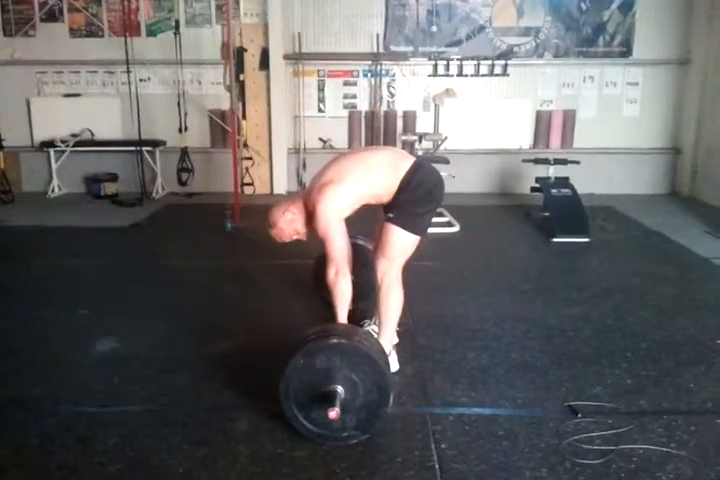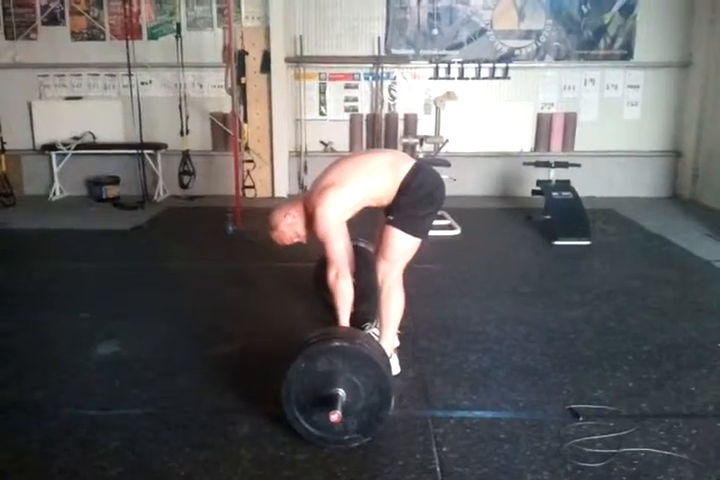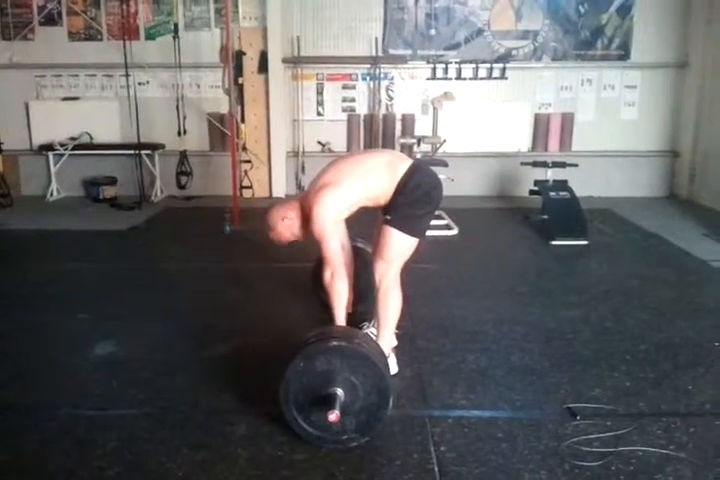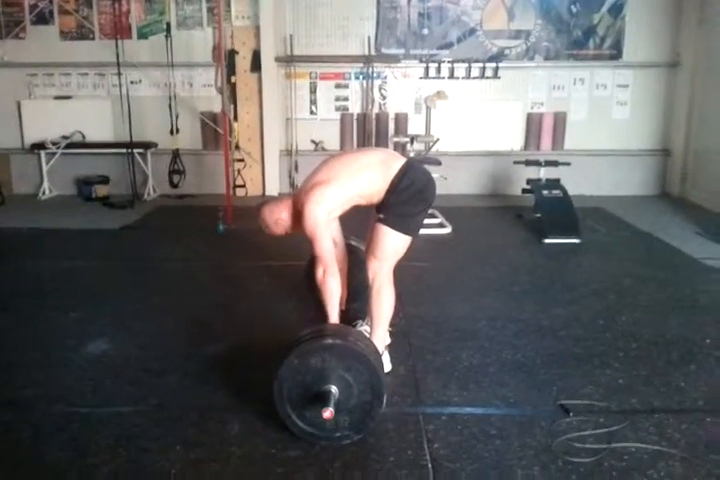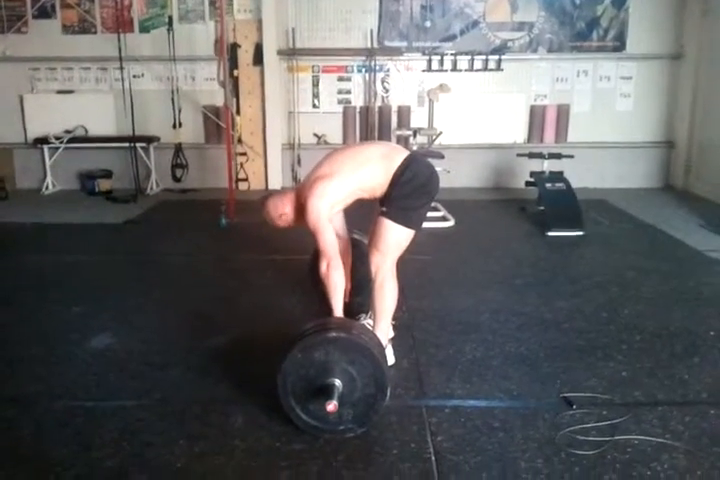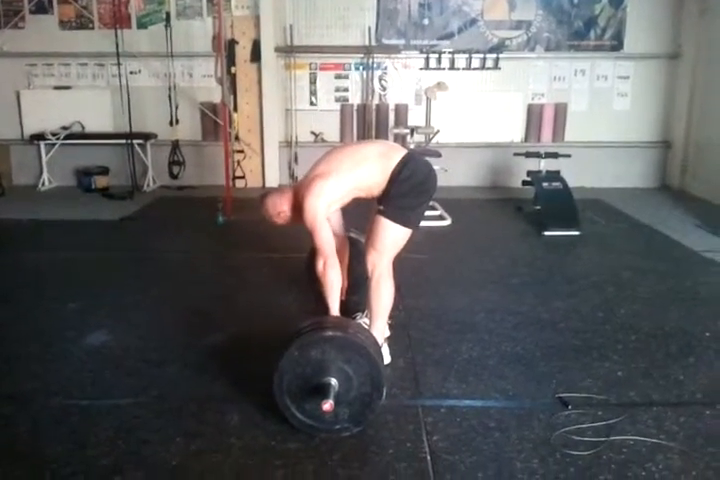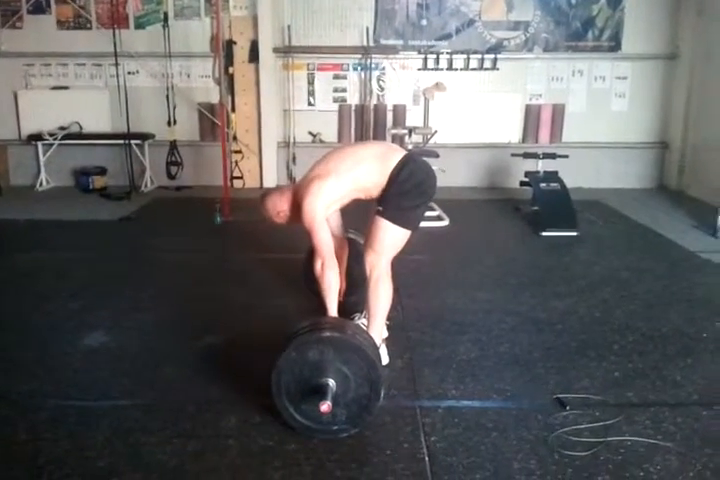
dt=0.2s
person 1, frame 1
left shoulder: (322, 209)
right shoulder: (316, 194)
left elbow: (338, 271)
right elbow: (342, 244)
left wrist: (341, 325)
right wrist: (346, 294)
left hip: (419, 186)
right hip: (412, 177)
left knee: (386, 269)
right knee: (382, 257)
left ankle: (384, 352)
right ankle: (384, 327)
person 1, frame 2
left shoulder: (322, 213)
right shoulder: (318, 198)
left elbow: (338, 273)
right elbow: (344, 246)
left wrist: (343, 328)
right wrist: (349, 297)
left hip: (419, 188)
right hip: (413, 179)
left knee: (388, 272)
right knee: (383, 261)
left ankle: (385, 356)
right ankle: (385, 329)
person 1, frame 3
left shoulder: (318, 212)
right shoulder: (317, 197)
left elbow: (334, 273)
right elbow: (343, 246)
left wrist: (340, 326)
right wrist: (348, 295)
left hip: (416, 188)
right hip: (411, 179)
left knee: (385, 271)
right knee: (381, 262)
left ankle: (383, 355)
right ankle: (383, 329)
person 1, frame 4
left shoulder: (310, 210)
right shoulder: (312, 196)
left elbow: (326, 270)
right elbow: (337, 243)
left wrist: (333, 323)
right wrist: (343, 290)
left hip: (410, 186)
right hip: (405, 177)
left knee: (378, 269)
right knee: (375, 260)
left ankle: (377, 352)
right ankle: (377, 328)
person 1, frame 5
left shoulder: (313, 205)
right shoulder: (316, 190)
left elbow: (330, 263)
right elbow: (341, 236)
left wrist: (338, 317)
right wrist: (346, 283)
left hip: (412, 179)
right hip: (408, 169)
left knee: (380, 263)
right knee: (378, 254)
left ankle: (380, 346)
right ankle: (380, 321)
person 1, frame 6
left shoulder: (311, 203)
right shoulder: (314, 188)
left elbow: (327, 262)
right elbow: (338, 236)
left wrist: (334, 316)
right wrist: (343, 280)
left hip: (410, 178)
right hip: (408, 168)
left knee: (377, 262)
right knee: (375, 254)
left ankle: (376, 345)
right ankle: (376, 320)
person 1, frame 7
left shoulder: (309, 204)
right shoulder: (315, 190)
left elbow: (325, 262)
right elbow: (338, 237)
left wrist: (332, 317)
right wrist: (341, 280)
left hip: (409, 180)
right hip: (408, 169)
left knee: (375, 263)
right knee: (375, 256)
left ankle: (374, 346)
right ankle: (373, 321)
